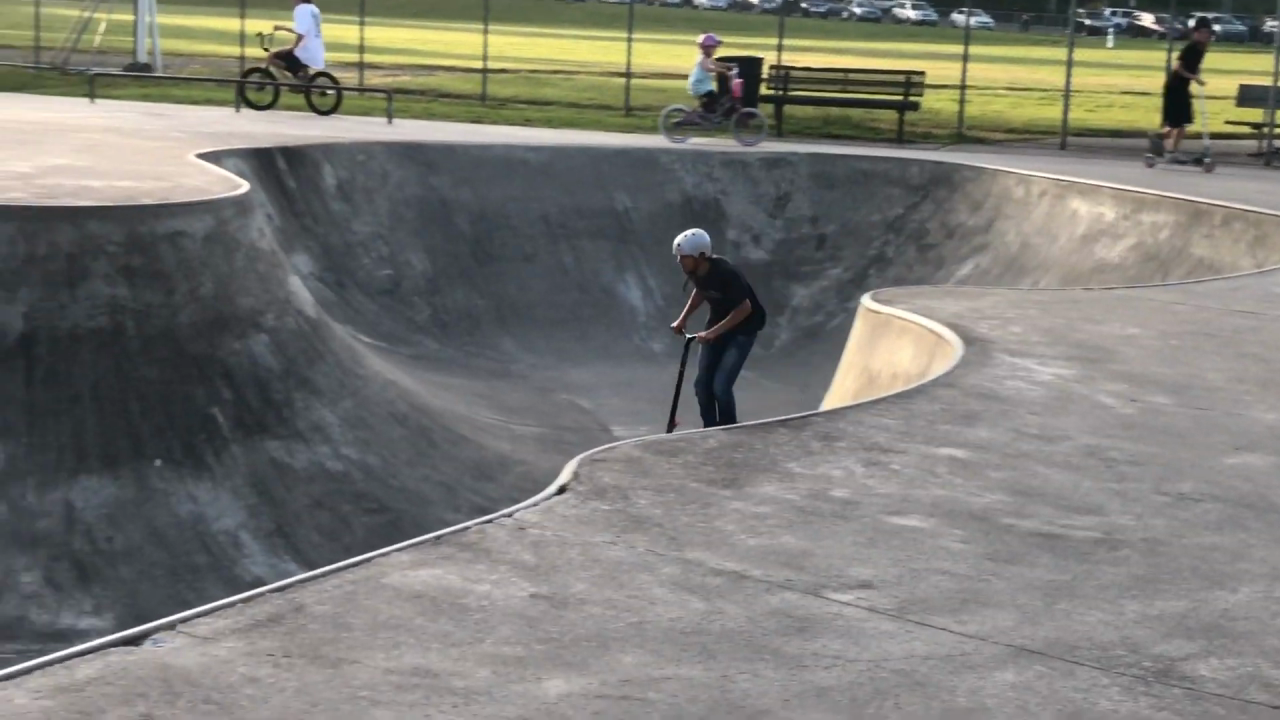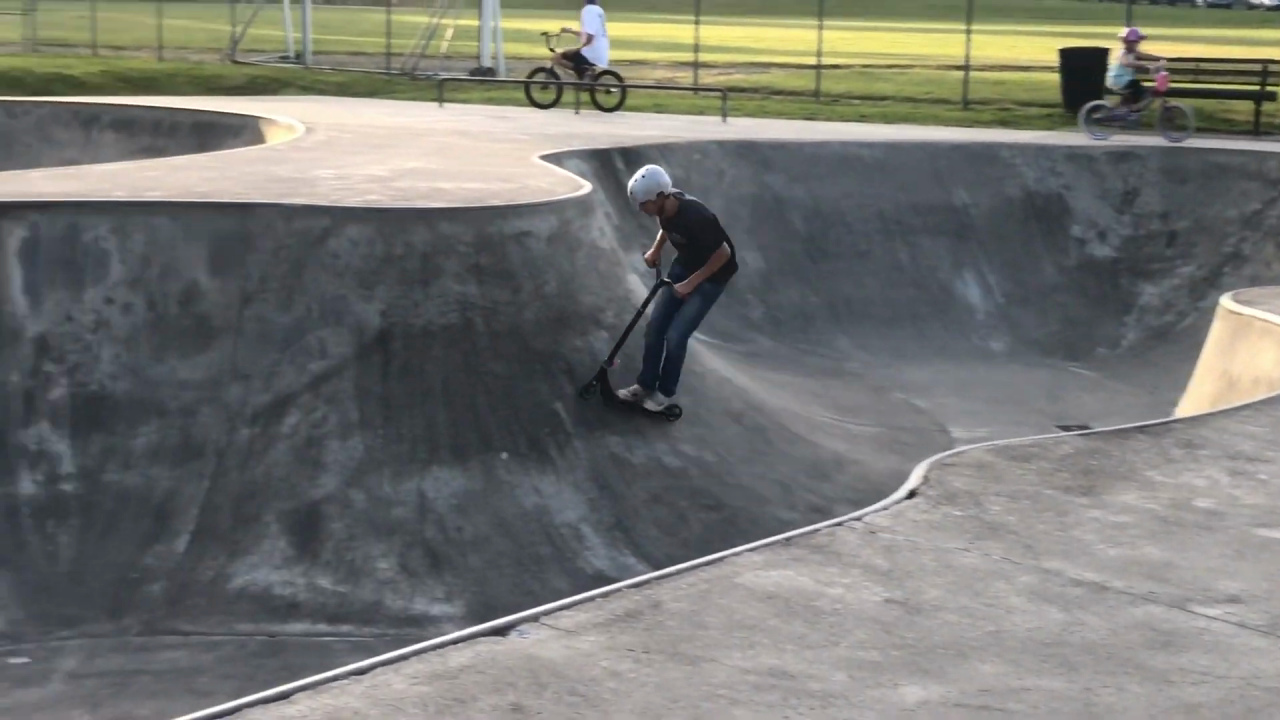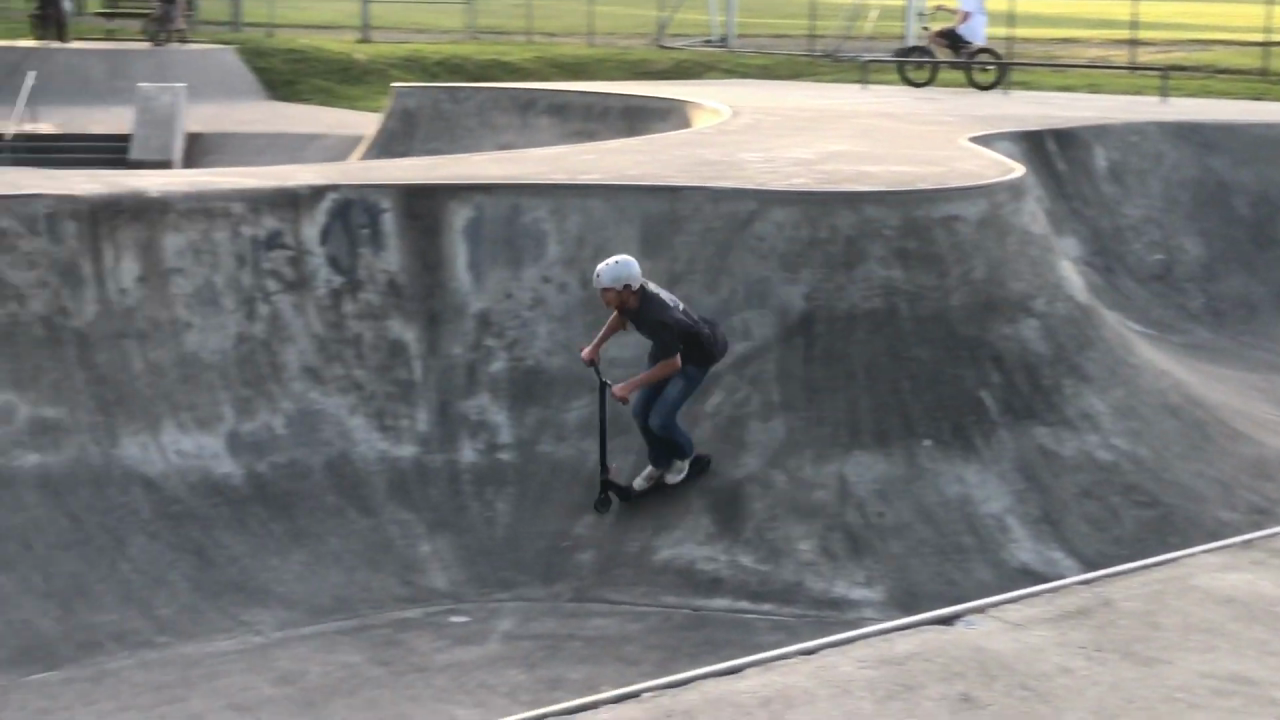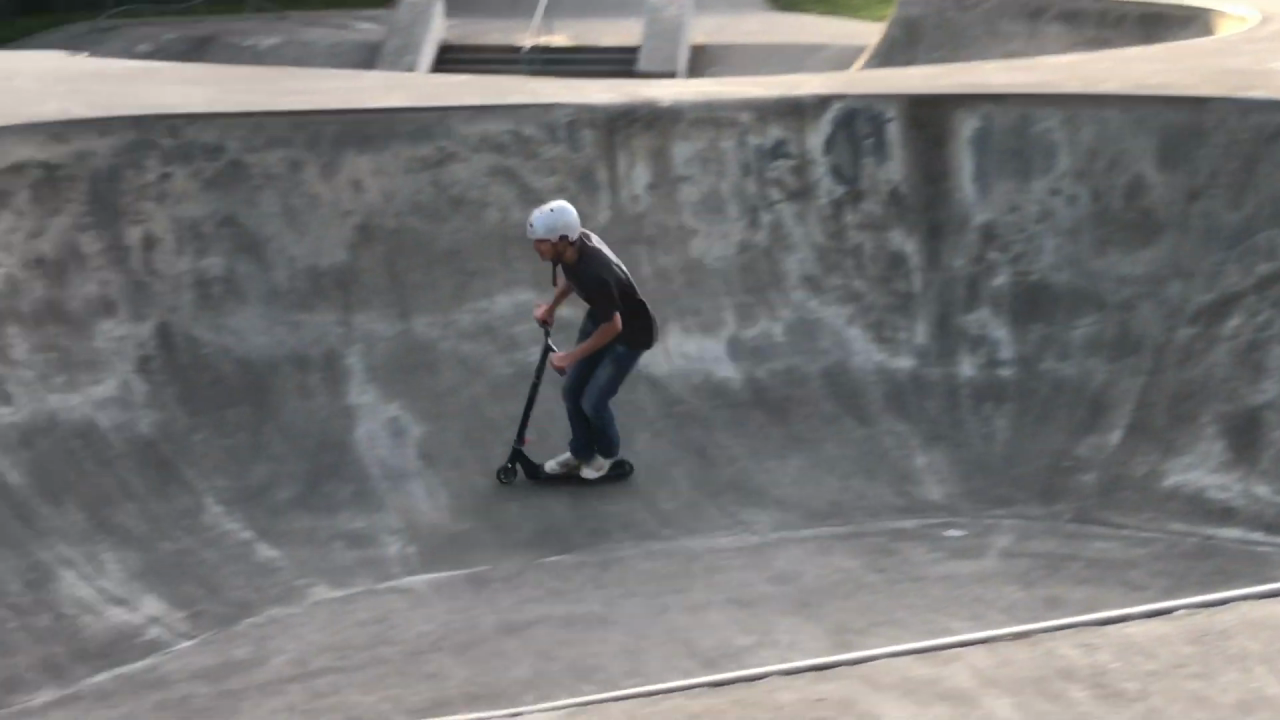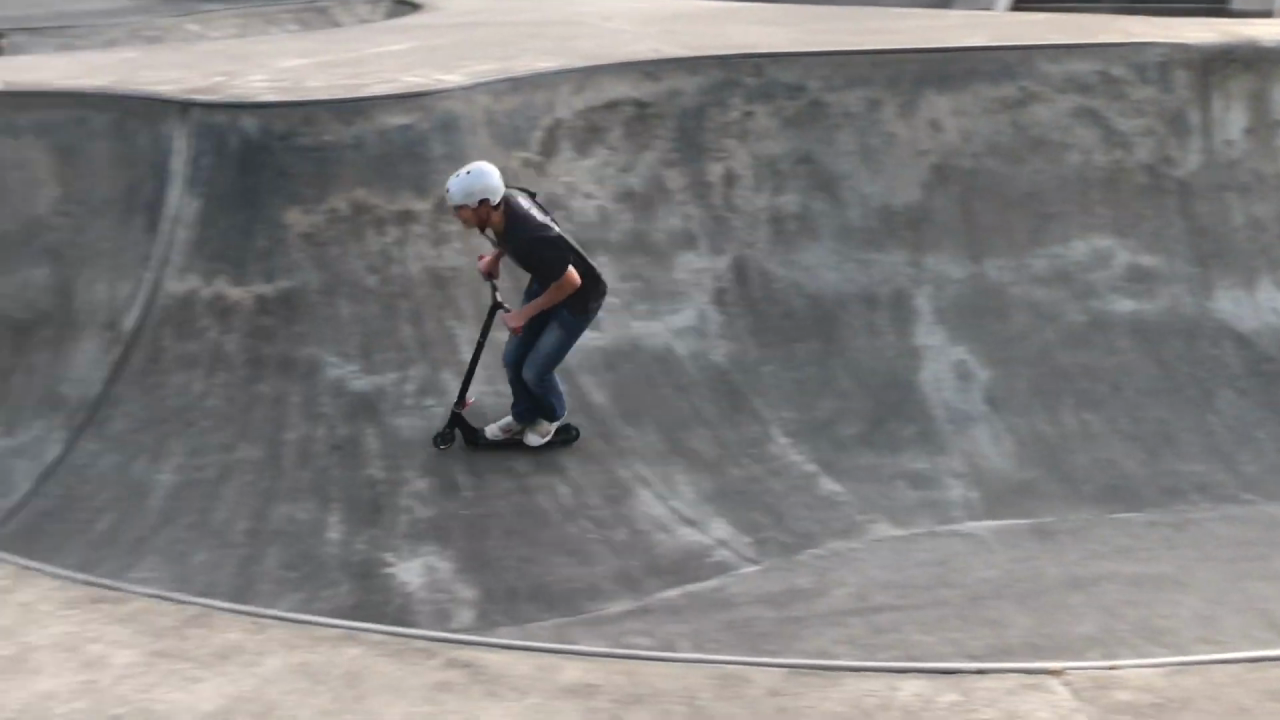
dt=0.4s
person 1, frame 1
left shoulder: (726, 273)
right shoulder: (694, 271)
left elbow: (744, 308)
left wrist: (713, 332)
right wrist: (683, 318)
left hip: (743, 329)
right hip: (718, 324)
left knee: (720, 387)
right knee: (702, 384)
person 1, frame 2
left shoulder: (695, 217)
right shoulder: (666, 208)
left elbow: (723, 253)
left wrist: (691, 283)
right wrist: (656, 248)
left hip: (710, 277)
right hip: (684, 265)
left knee: (676, 336)
right knee: (655, 325)
left ankle: (666, 391)
right ankle: (646, 385)
person 1, frame 3
left shoulder: (657, 318)
right shoulder: (634, 292)
left elbow: (672, 364)
right elbow: (620, 314)
left wrist: (628, 386)
right wrist: (595, 346)
left hip: (695, 358)
right hip: (671, 345)
left knee: (659, 419)
right knee: (640, 409)
left ankle: (683, 453)
right ankle: (660, 461)
person 1, frame 4
left shoulder: (595, 273)
right shoulder: (574, 246)
left elbow: (613, 327)
left wrist: (571, 356)
right wrist: (551, 306)
left hip: (628, 334)
right hip: (599, 319)
left knee: (592, 401)
right knee: (572, 391)
left ankle: (606, 452)
right ankle: (581, 452)
person 1, frame 5
left shoulder: (529, 237)
right shoulder: (508, 202)
left elbow: (571, 282)
left wrist: (525, 313)
right wrist: (495, 258)
left hip: (577, 297)
right hip: (546, 283)
left knee: (535, 370)
right knee: (514, 360)
left ankle: (551, 415)
right ankle: (522, 416)
